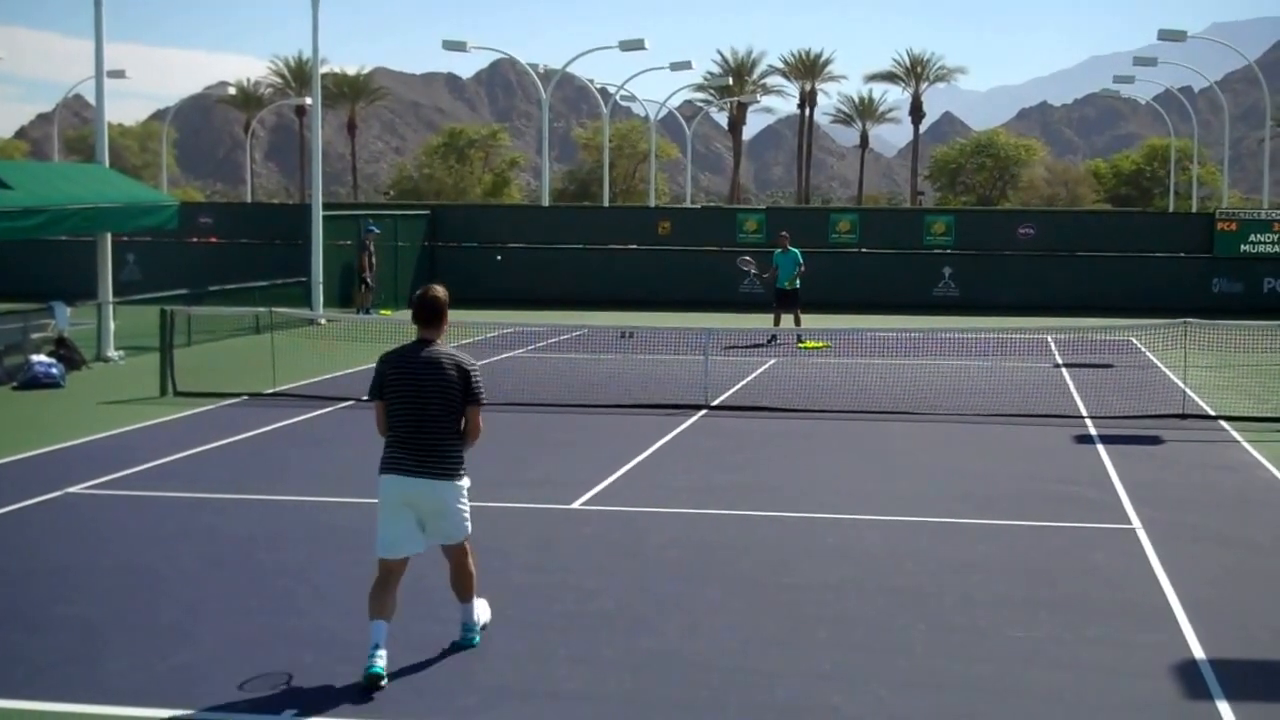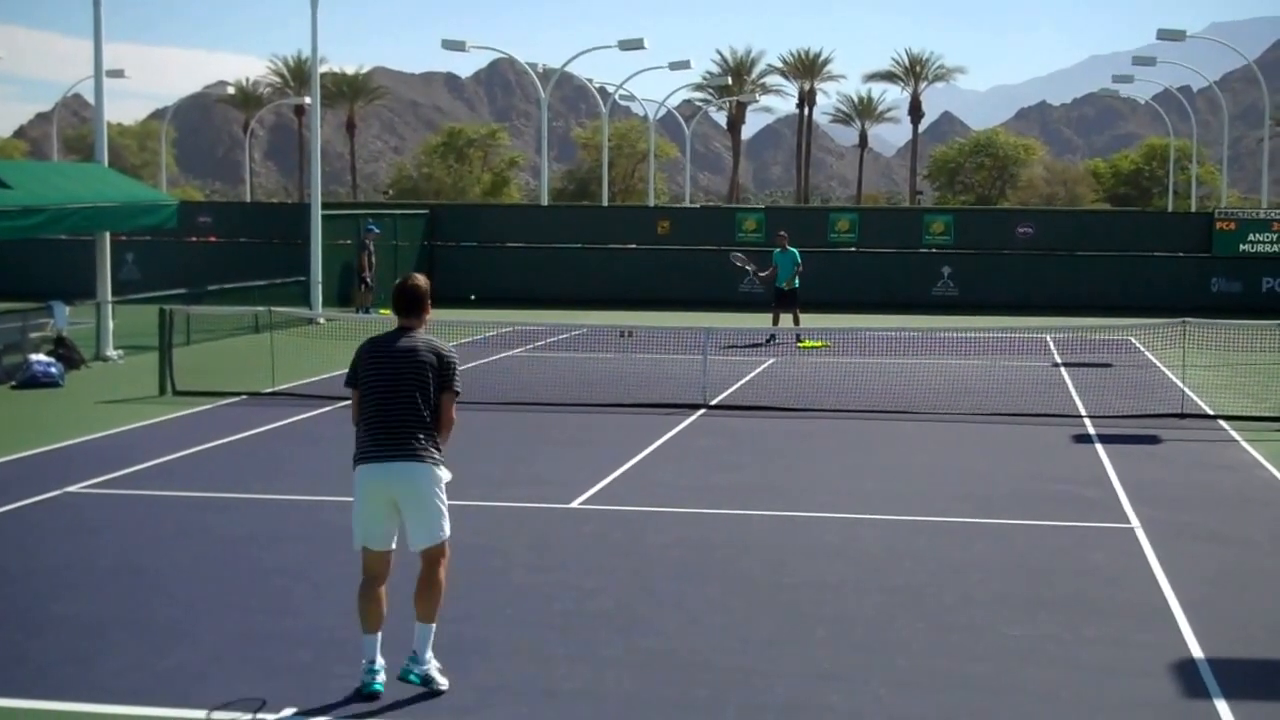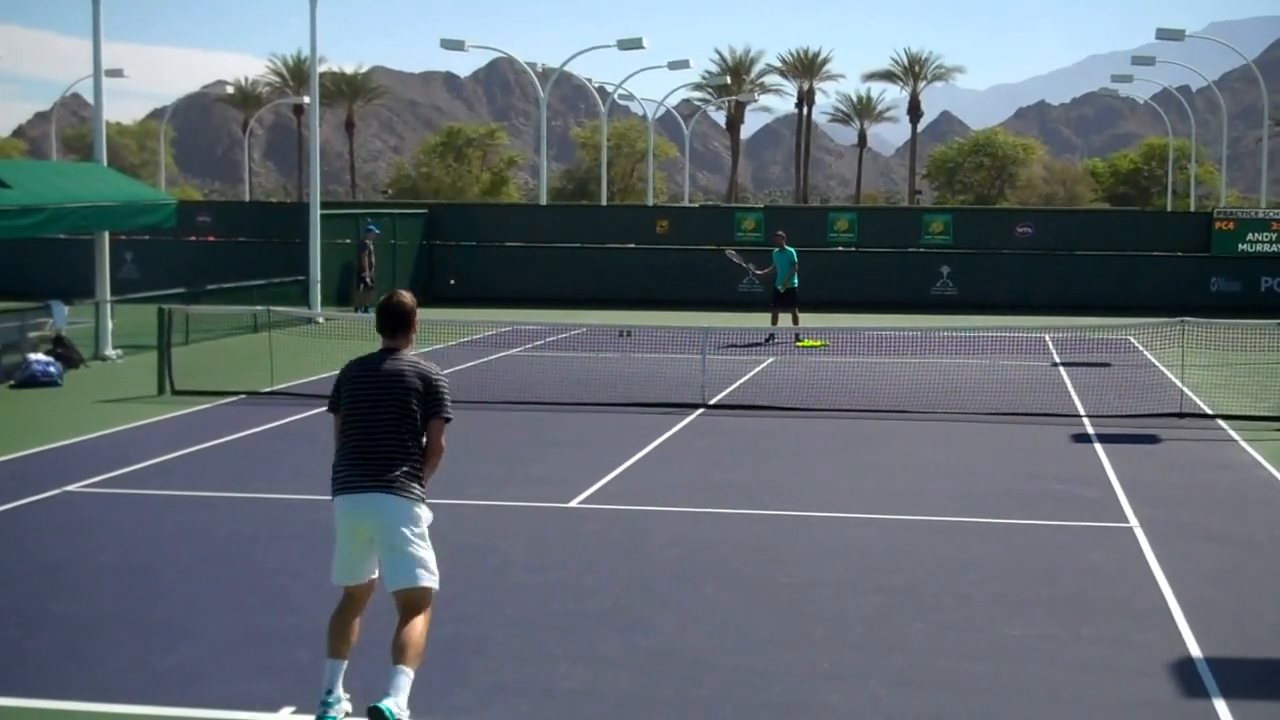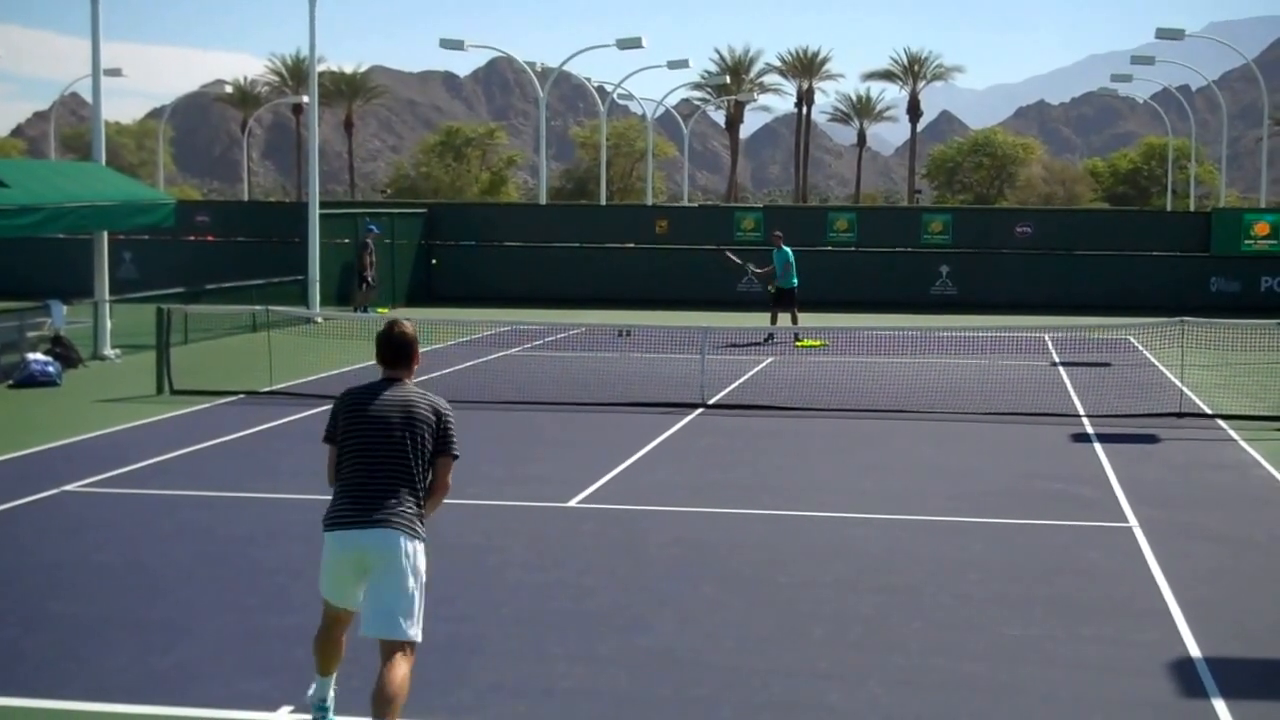
dt=0.2s
person 1, frame 1
left shoulder: (388, 362)
right shoulder: (463, 365)
left elbow: (381, 425)
right elbow: (474, 430)
left hip: (394, 477)
right hip: (444, 478)
left knee: (389, 571)
right knee: (458, 551)
left ankle: (378, 654)
right ankle: (468, 623)
person 1, frame 2
left shoulder: (367, 350)
right shoulder: (441, 353)
left elbow: (357, 414)
right elbow: (447, 417)
left hip: (370, 468)
right hip: (419, 468)
left knee: (374, 569)
right knee: (434, 560)
left ankle: (373, 669)
right ankle: (422, 661)
person 1, frame 3
left shoulder: (350, 372)
right shoulder: (430, 376)
left elbow: (338, 436)
right elbow: (436, 448)
left hip: (347, 498)
right hip: (399, 501)
left knee: (354, 598)
right knee: (415, 607)
person 1, frame 4
left shoulder: (348, 400)
right shoulder: (436, 409)
left elbow: (333, 472)
right elbow: (442, 484)
left hip: (341, 530)
right hip: (396, 536)
left knee: (335, 618)
right knee: (397, 651)
